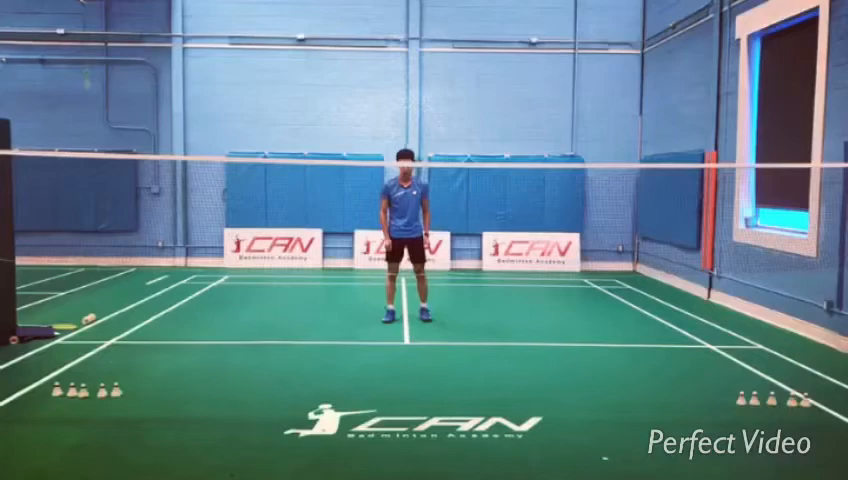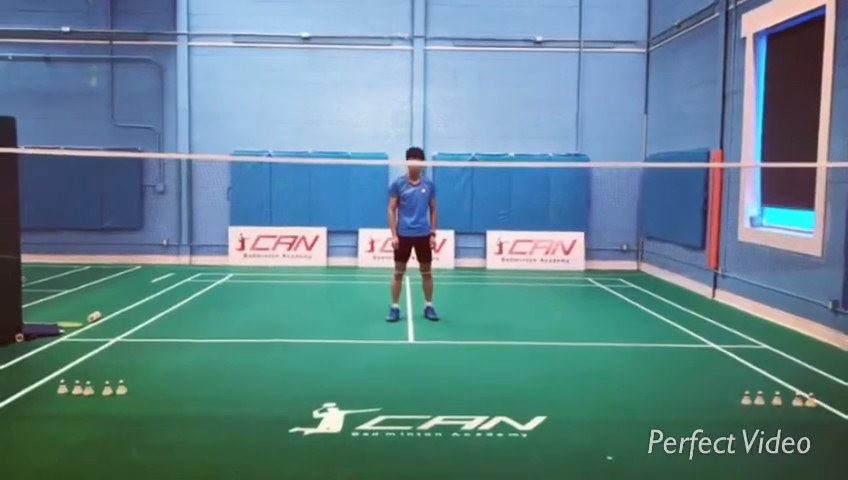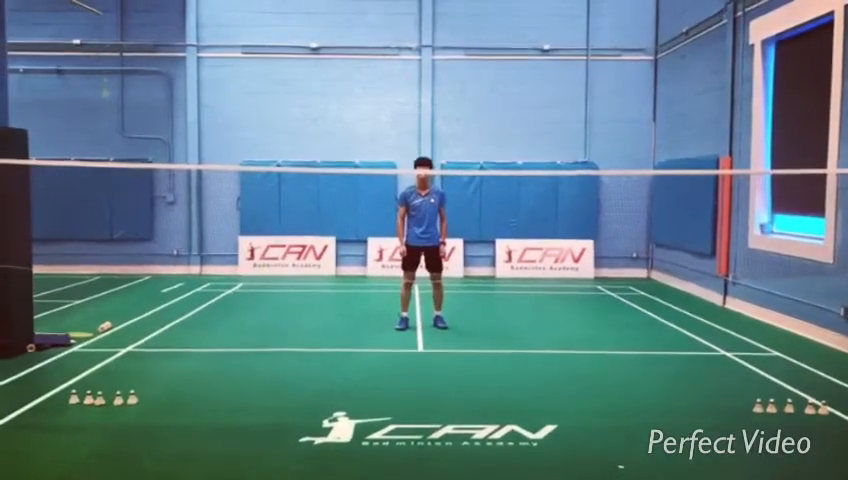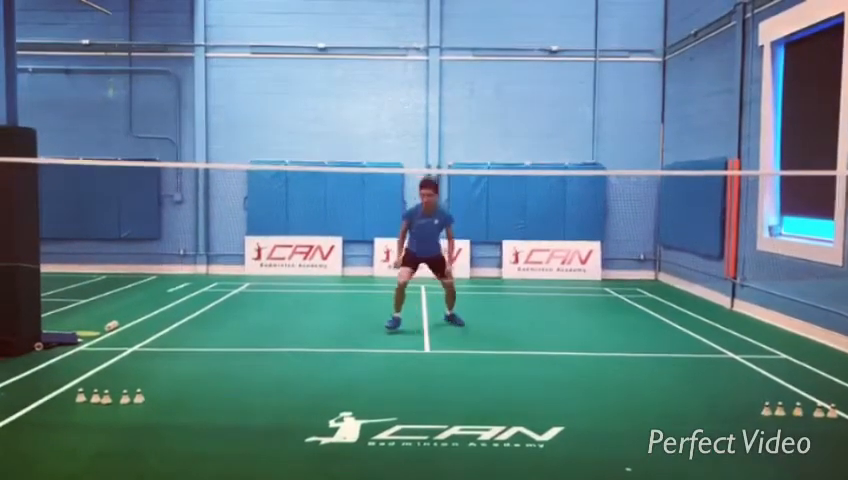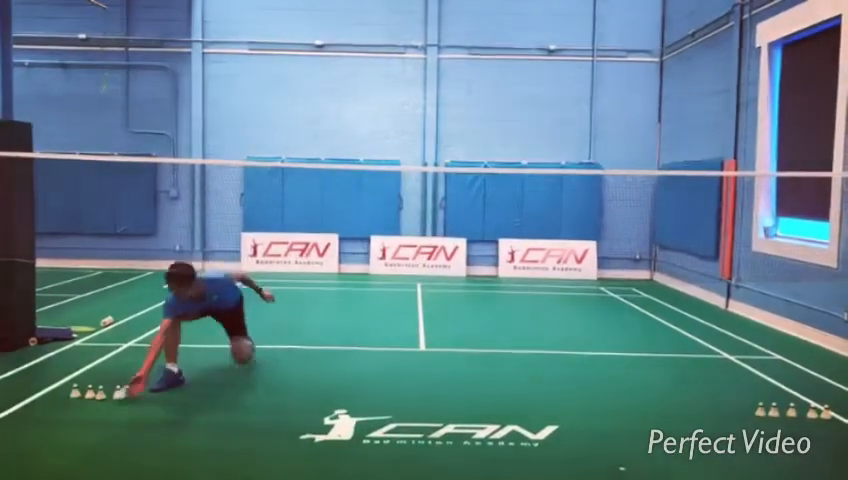
dt=1s
person 1, frame 1
left shoulder: (421, 186)
right shoulder: (389, 186)
left elbow: (426, 211)
right elbow: (383, 212)
left wrist: (426, 234)
right wrist: (386, 237)
left hip: (415, 235)
right hip: (395, 236)
left knee: (420, 273)
right knee: (392, 274)
left ankle: (424, 308)
right ankle: (390, 309)
person 1, frame 2
left shoulder: (429, 185)
right shoulder: (398, 184)
left elbow: (433, 210)
right elbow: (391, 210)
left wrist: (433, 233)
right wrist: (393, 234)
left hip: (423, 234)
right hip: (403, 234)
left knee: (426, 272)
right knee: (398, 272)
left ankle: (429, 307)
right ankle: (394, 308)
person 1, frame 3
left shoulder: (439, 194)
right shoulder: (407, 194)
left elbow: (443, 219)
right elbow: (401, 219)
left wrist: (443, 242)
right wrist: (401, 243)
left hip: (433, 244)
right hip: (412, 244)
left knee: (437, 281)
right knee: (407, 281)
left ankle: (438, 316)
right ankle: (404, 317)
person 1, frame 4
left shoulder: (445, 215)
right shoulder: (411, 212)
left elbow: (450, 238)
right elbow: (403, 233)
left wrist: (449, 262)
right wrist: (399, 256)
left hip: (434, 254)
right hip: (413, 252)
left knee: (450, 285)
right knee: (402, 282)
left ankle: (450, 314)
right ankle: (396, 317)
person 1, frame 5
left shoulder: (217, 282)
right shoulder: (174, 300)
left elbow: (239, 276)
right elbow: (161, 334)
left wrist: (261, 292)
right wrist: (143, 373)
left hip: (230, 305)
right hip: (201, 307)
left knee: (242, 356)
right knee: (167, 329)
left ankle: (246, 344)
right ankle: (172, 370)
